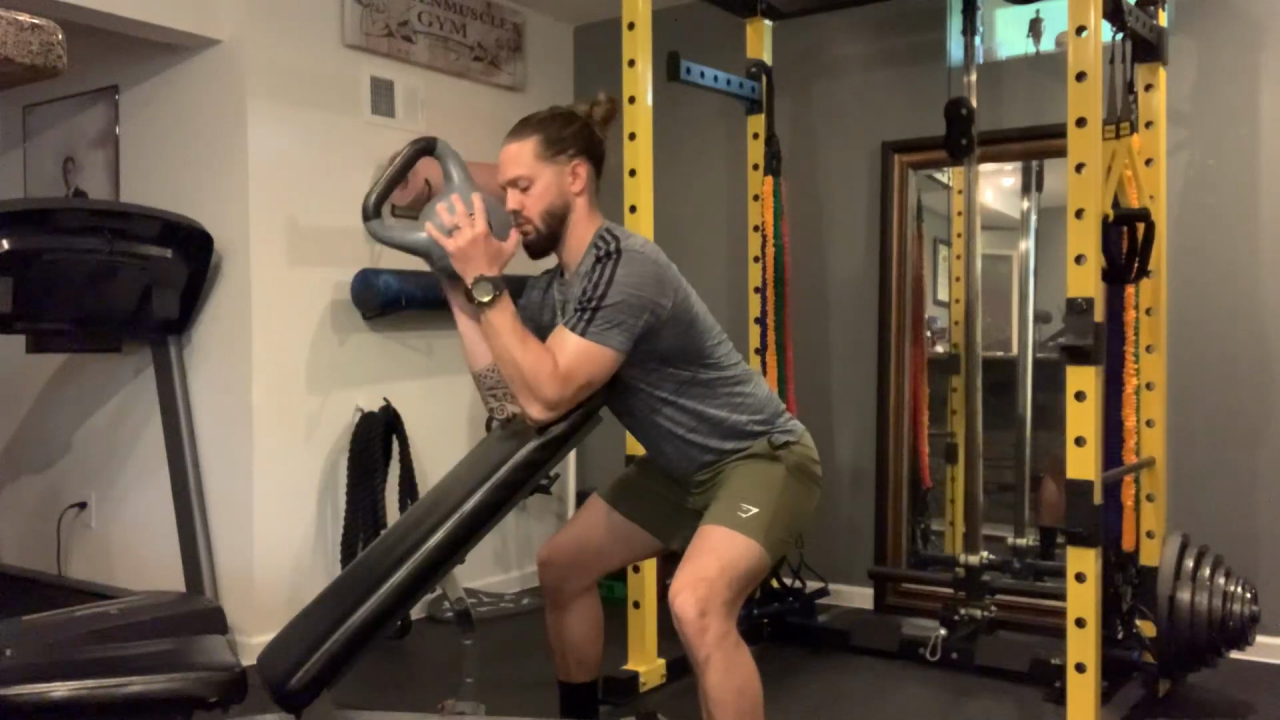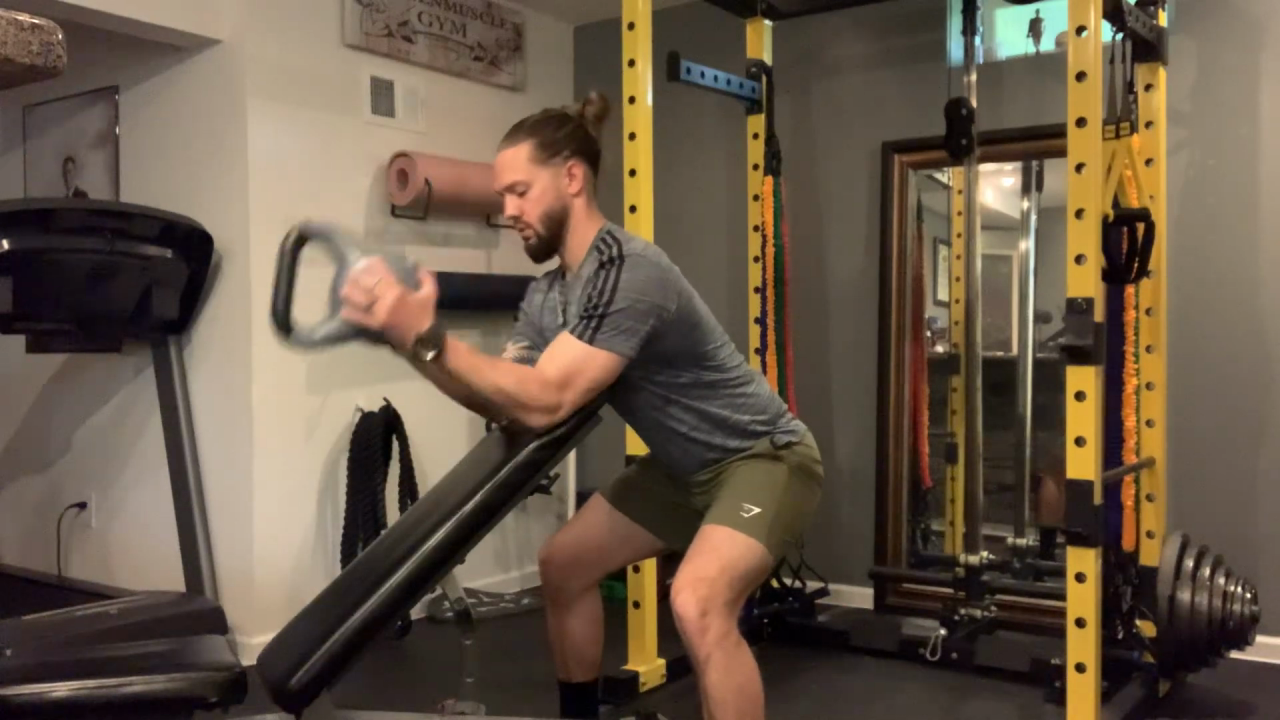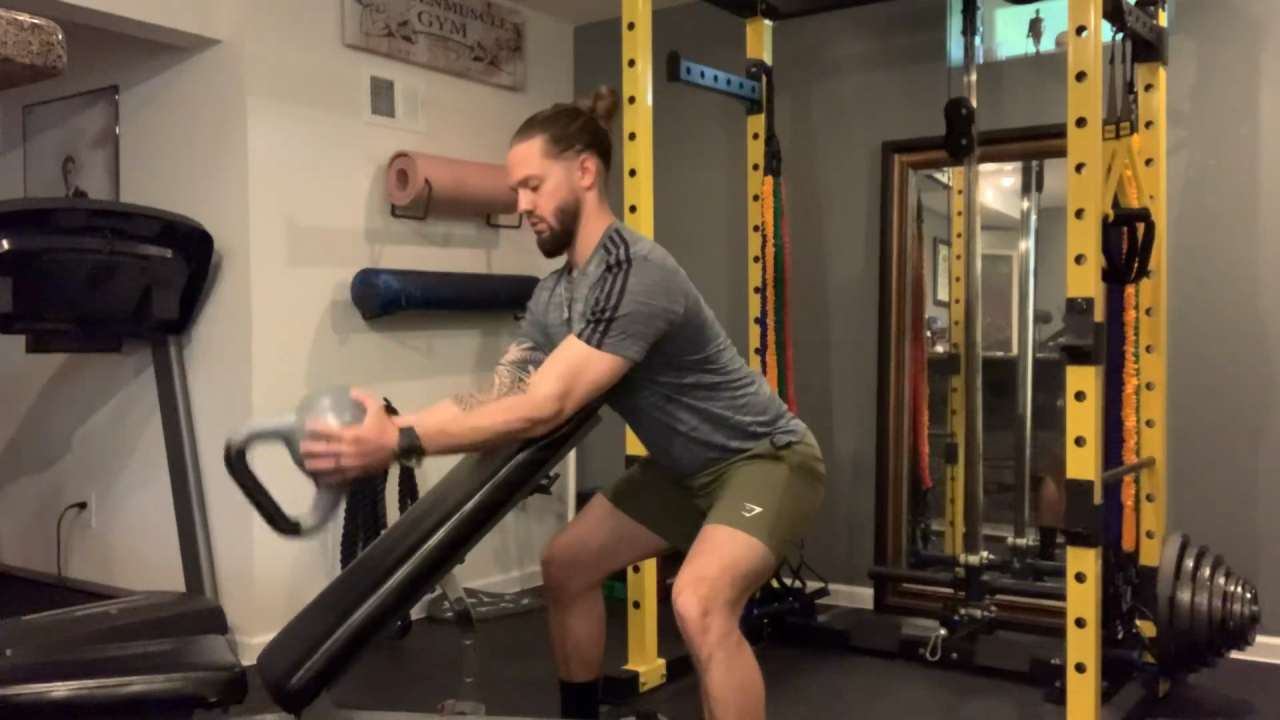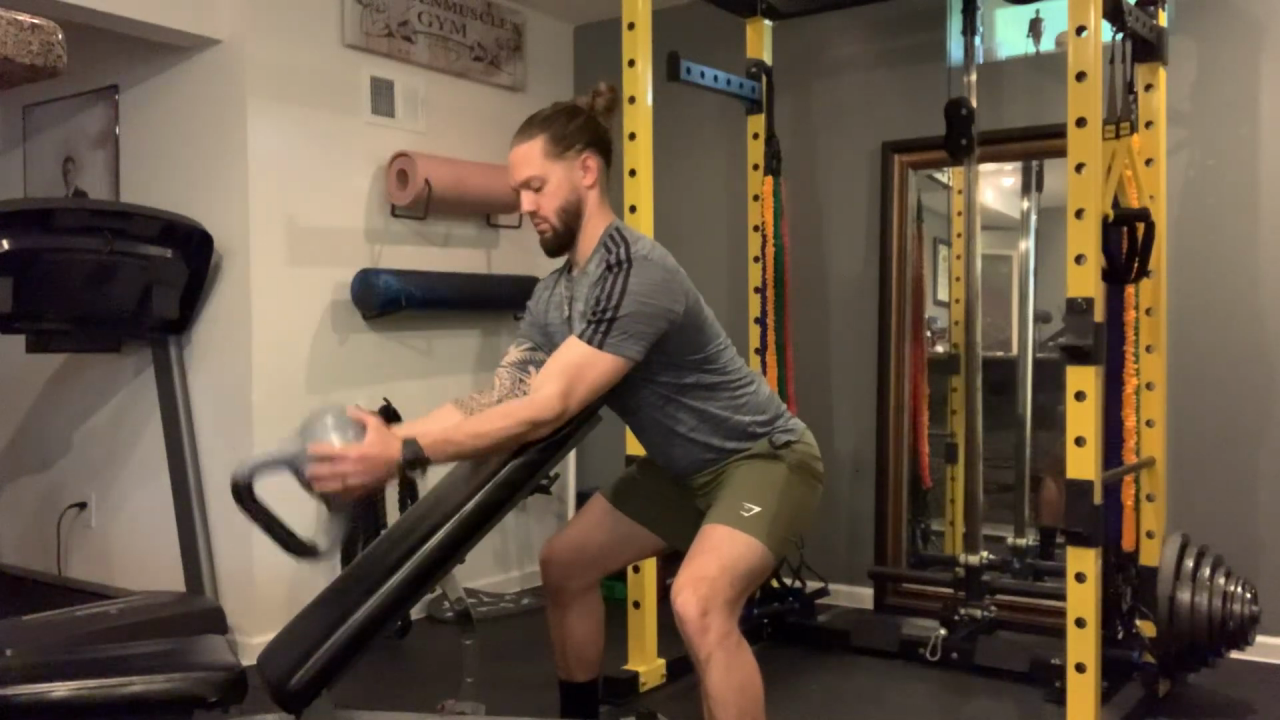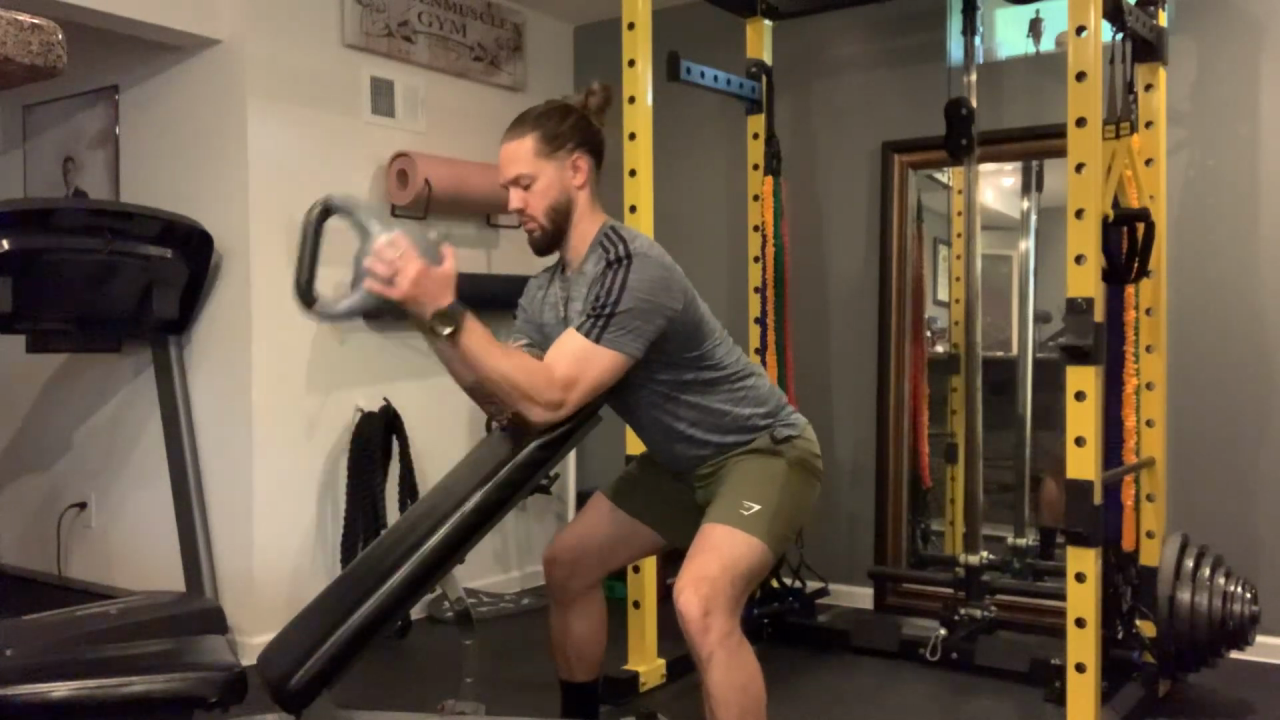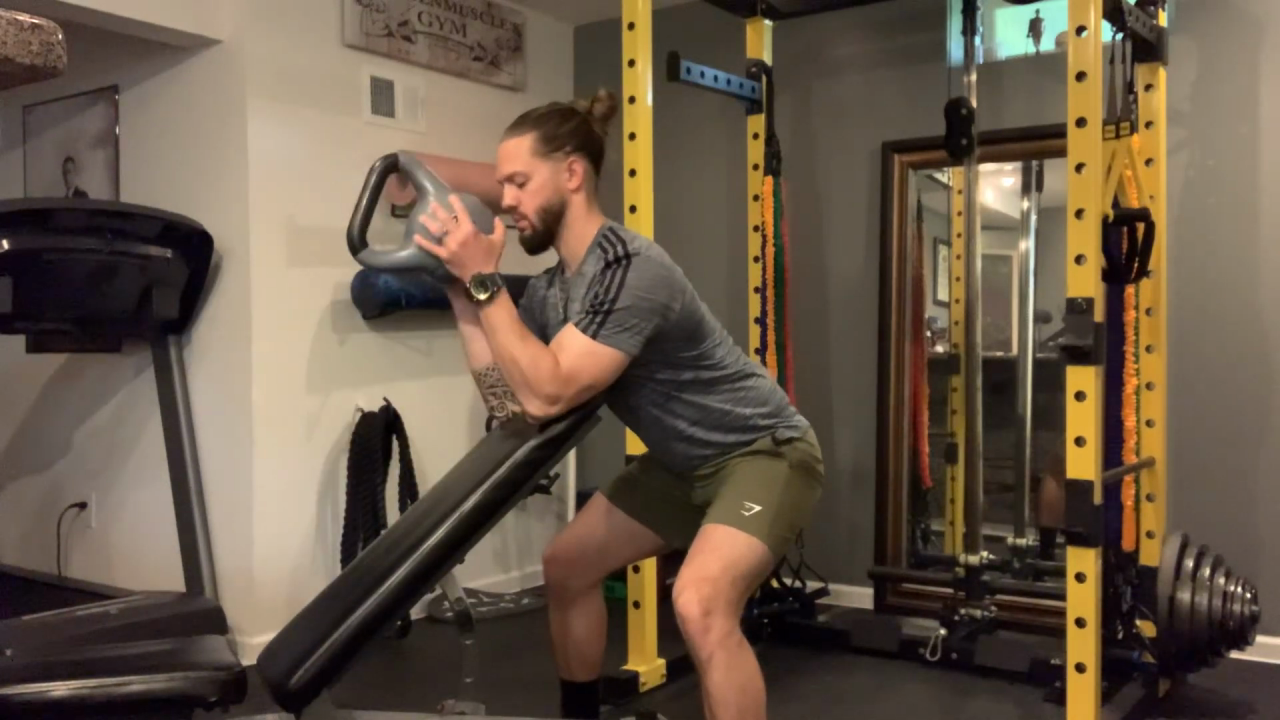
dt=0.5s
person 1, frame 1
left shoulder: (627, 269)
right shoulder: (550, 289)
left elbow: (547, 398)
right elbow: (510, 402)
left wrist: (486, 283)
right wrist: (461, 291)
left hip: (762, 456)
right hip: (681, 465)
left knee: (696, 604)
right knee: (562, 567)
person 1, frame 2
left shoulder: (629, 272)
right shoulder: (547, 295)
left elbow: (545, 403)
right elbow: (503, 398)
left wrist: (425, 338)
right wrist: (410, 340)
left hip: (763, 456)
right hip: (684, 464)
left knee: (698, 604)
right knee: (564, 566)
person 1, frame 3
left shoulder: (636, 275)
right shoulder: (555, 296)
left elbow: (543, 409)
right elbow: (498, 397)
left wrist: (399, 440)
right wrist: (388, 428)
left hip: (764, 457)
right hip: (685, 465)
left knee: (699, 604)
right knee: (566, 566)
person 1, frame 4
left shoulder: (636, 274)
right shoulder: (554, 296)
left elbow: (545, 410)
right elbow: (500, 398)
left wrist: (405, 453)
right wrist: (389, 436)
left hip: (763, 456)
right hip: (684, 465)
left knee: (698, 603)
right knee: (564, 565)
person 1, frame 5
left shoulder: (631, 270)
right shoulder: (547, 291)
left elbow: (548, 400)
right elbow: (508, 401)
left wrist: (445, 311)
right wrist: (429, 316)
left hip: (764, 449)
right hip: (682, 458)
left knee: (701, 604)
right knee: (568, 564)
person 1, frame 6
left shoulder: (633, 270)
right shoulder: (551, 289)
left elbow: (548, 395)
right elbow: (511, 401)
left wrist: (484, 281)
right wrist: (461, 292)
left hip: (763, 451)
right hip: (684, 460)
left knee: (699, 602)
right knee: (568, 564)
